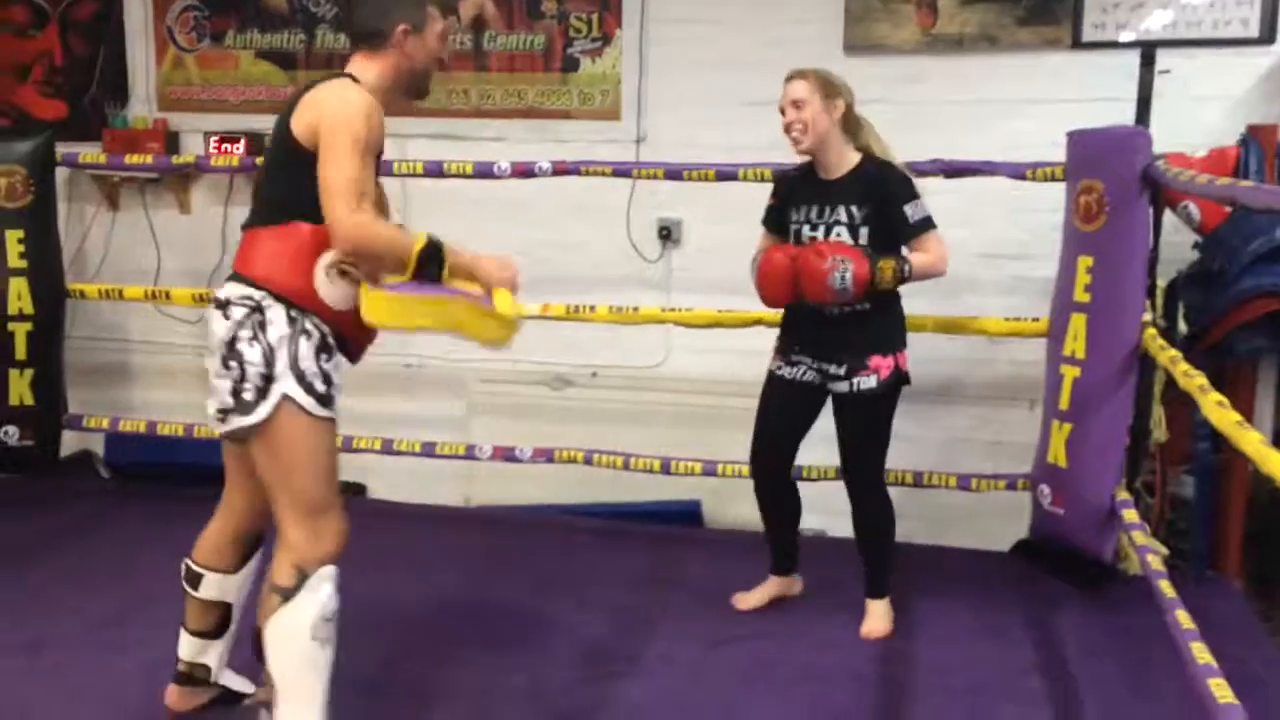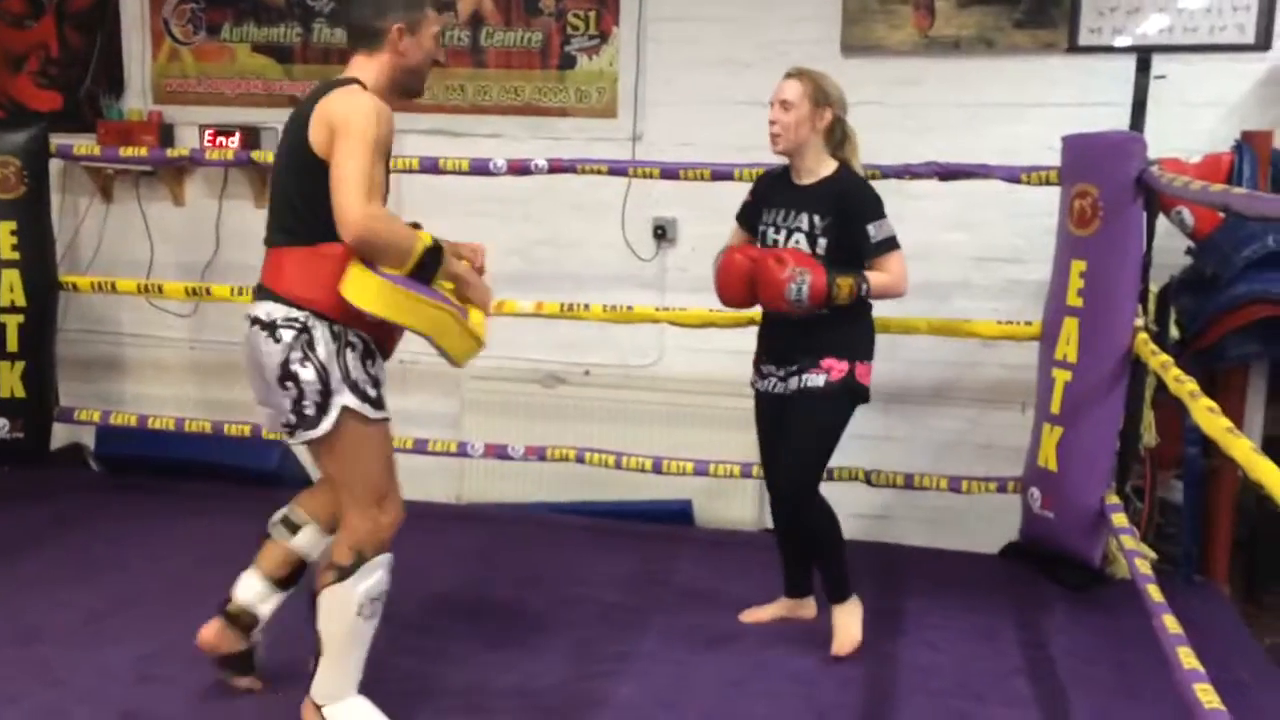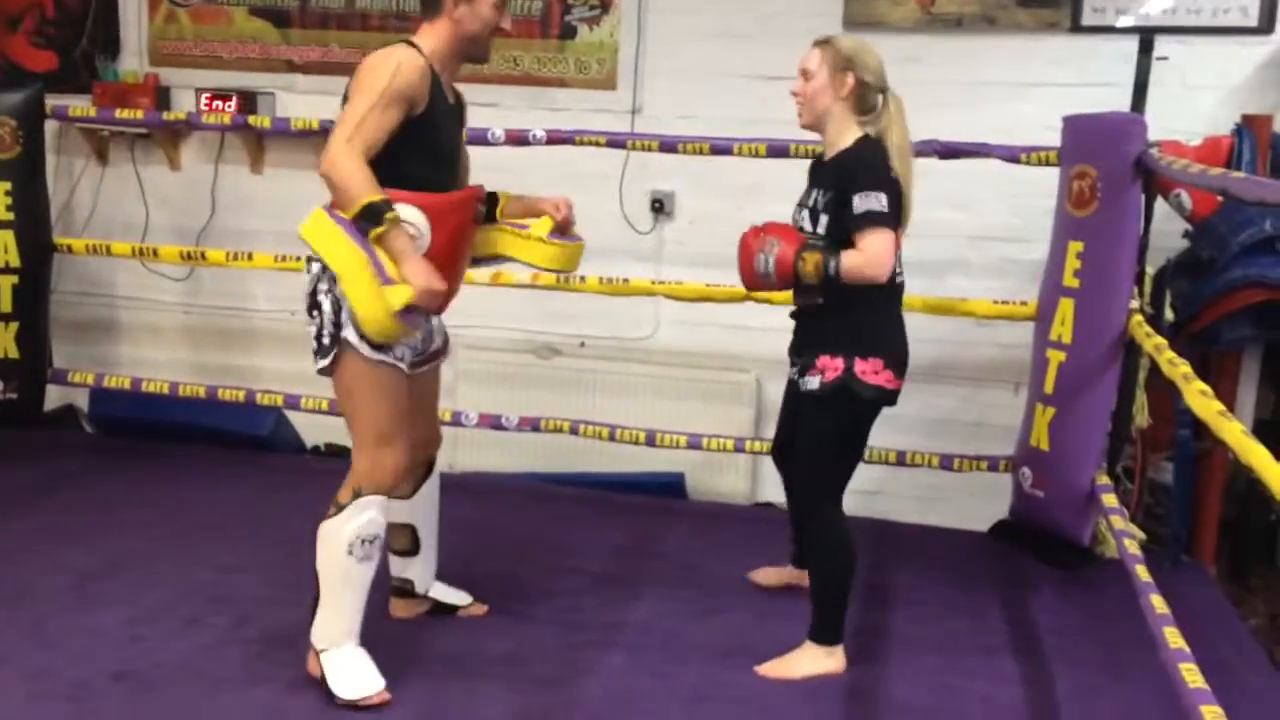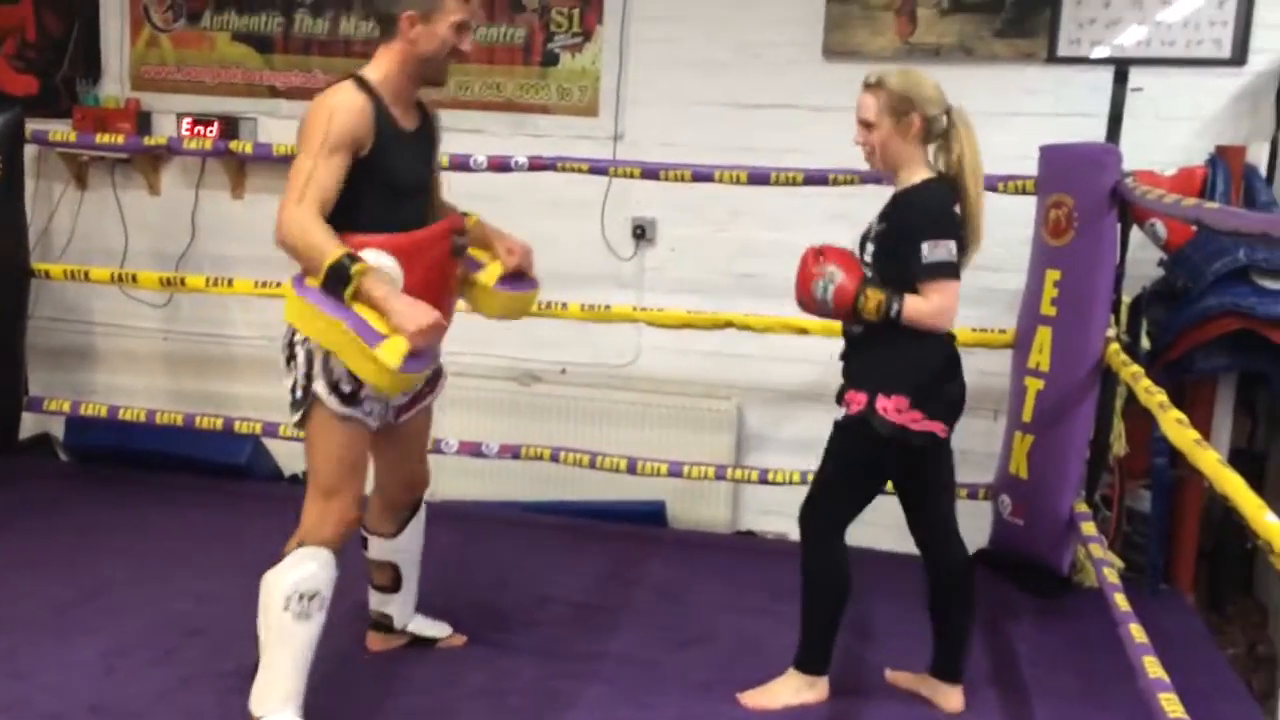
dt=0.5s
person 1, frame 1
left shoulder: (347, 111)
right shoulder: (348, 102)
left elbow: (353, 245)
right elbow: (350, 228)
left wrist: (444, 266)
right wrist: (463, 261)
left hip: (270, 327)
right hip: (273, 327)
left knee: (245, 511)
right knee: (314, 533)
person 1, frame 2
left shoulder: (331, 110)
right shoulder: (361, 109)
right elbow: (361, 222)
left wrist: (444, 255)
right wrist: (455, 271)
left hip: (294, 328)
right hip: (315, 335)
left knee: (349, 491)
right knee: (377, 517)
left ankle: (235, 624)
person 1, frame 3
left shoulder: (448, 95)
right shoulder: (399, 68)
left elbow: (457, 201)
right elbow: (341, 159)
left wrist: (531, 209)
right wrist: (404, 258)
left hip: (410, 296)
left knee: (419, 445)
right knee: (379, 462)
left ankle: (413, 586)
right ankle: (333, 645)
person 1, frame 4
left shoulder: (422, 119)
right shoulder: (346, 109)
right elbow: (296, 224)
left wrist: (492, 239)
right wrist: (385, 300)
left hip: (399, 335)
left knee: (406, 483)
right knee: (331, 515)
left ankle: (391, 617)
person 2, frame 1
left shoulder: (882, 181)
right shoulder: (790, 185)
left elbow: (936, 258)
right elbow: (767, 252)
left wrist: (871, 272)
right wrist: (769, 275)
left hip: (868, 353)
right hip: (800, 348)
left knee: (862, 477)
right knee: (767, 460)
left ankle: (878, 596)
right ankle: (784, 574)
person 2, frame 2
left shoulder: (851, 194)
right shoulder: (769, 187)
left elbow: (895, 280)
right elbow: (736, 250)
left wrist: (826, 288)
right wrist: (736, 275)
left hip: (834, 359)
right hip: (776, 356)
left knee: (797, 481)
right knee: (778, 483)
left ankle: (843, 598)
right ankle: (797, 596)
person 2, frame 3
left shoulder: (866, 164)
right shoulder: (829, 163)
left elbow: (875, 264)
left wrist: (796, 261)
right wrist: (779, 262)
left hip: (857, 354)
right hip: (825, 346)
left knee: (816, 483)
right knee: (791, 456)
left ankle: (826, 646)
right ankle: (808, 564)
person 2, frame 4
left shoulder: (927, 205)
right shoulder: (919, 199)
left elbow: (939, 311)
left wrist: (855, 297)
right wrist: (849, 290)
left hip: (894, 393)
right hip: (921, 391)
left knee: (822, 521)
right knee: (936, 529)
